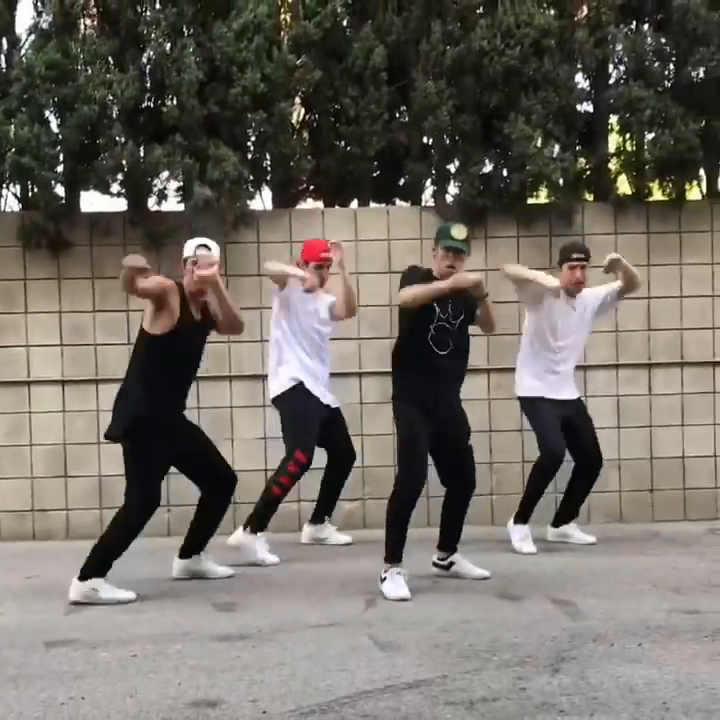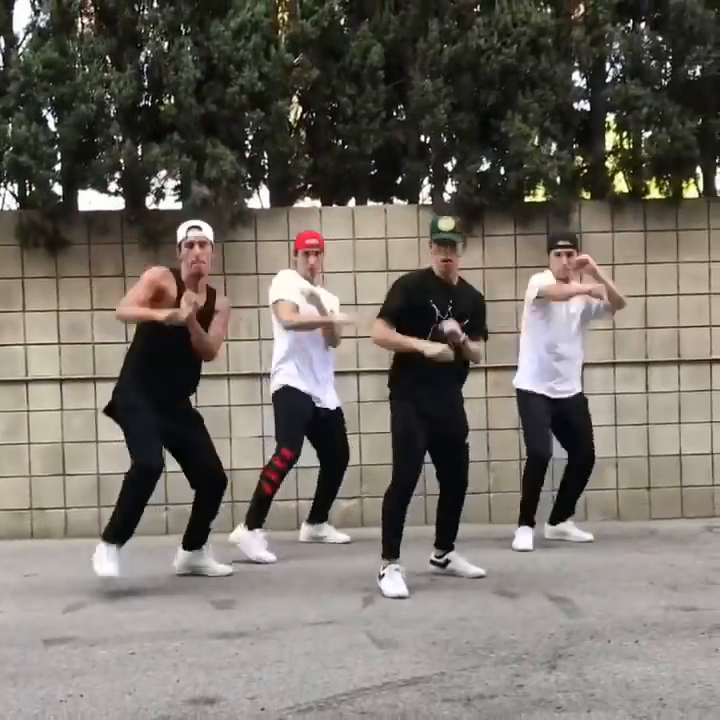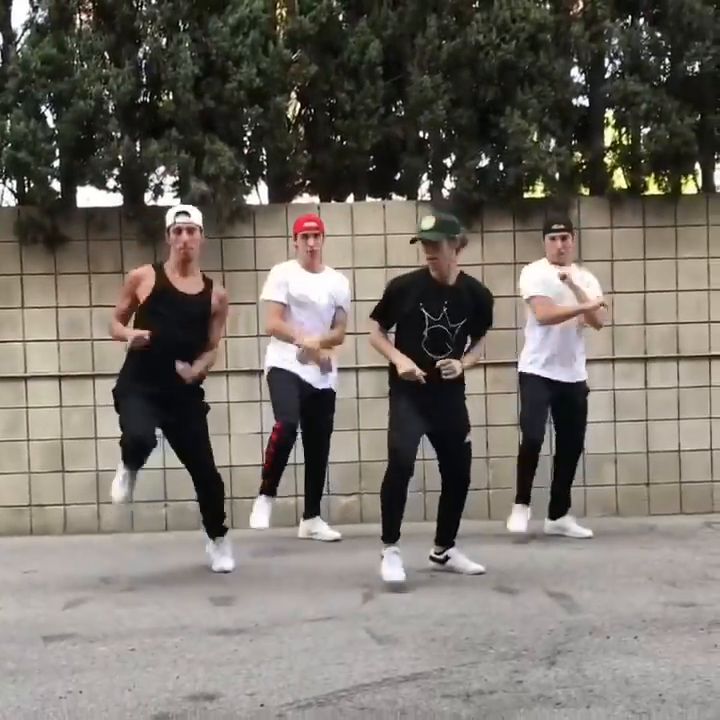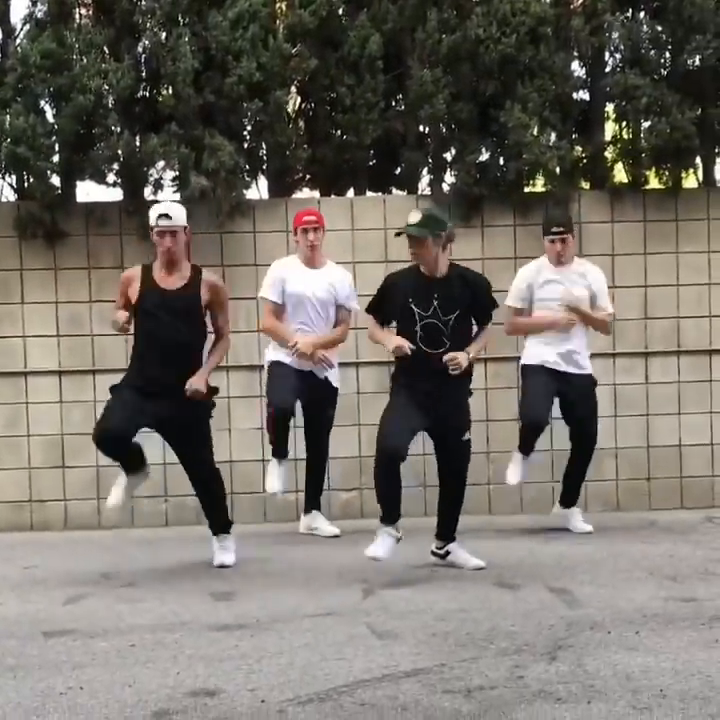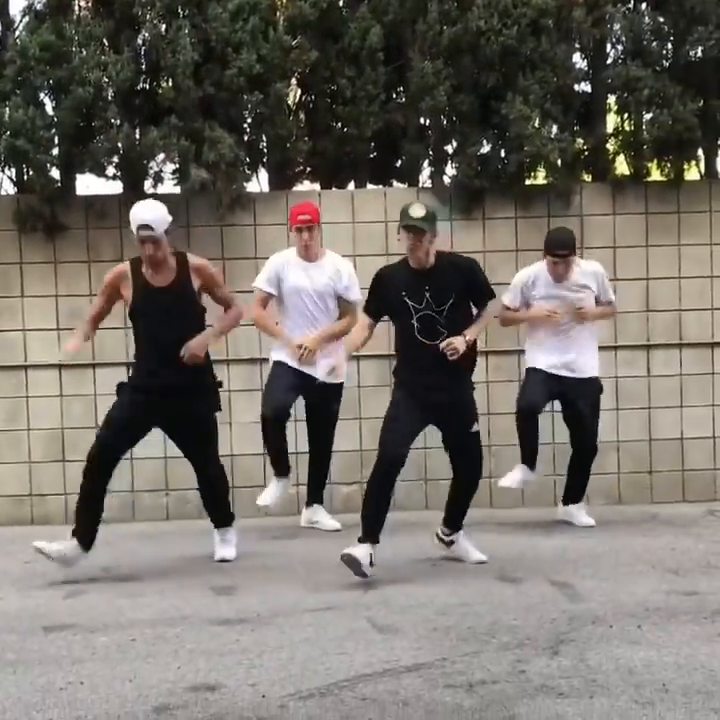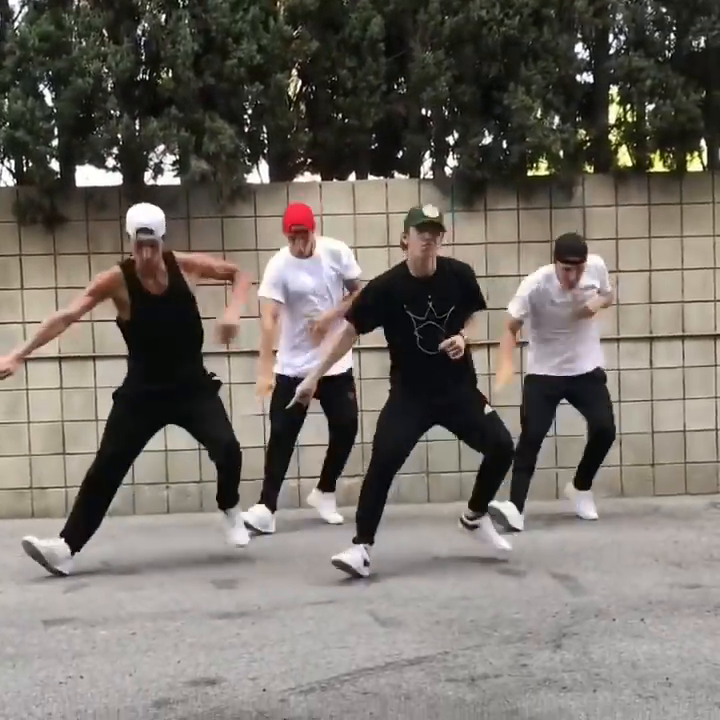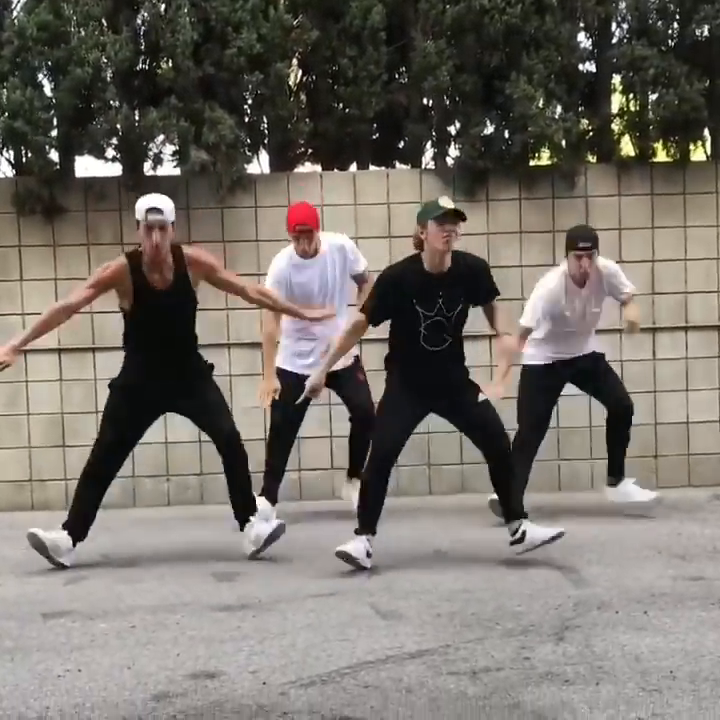
dt=0.1s
person 1, frame 1
left shoulder: (463, 296)
right shoulder: (417, 277)
left elbow: (488, 325)
right elbow: (404, 299)
left wrist: (480, 294)
right wrist: (451, 283)
left hip: (448, 401)
right hip: (412, 400)
left knee: (463, 481)
right knee: (411, 479)
left ankle: (446, 556)
right ankle: (391, 568)
person 1, frame 2
left shoulder: (471, 298)
right shoulder: (411, 284)
left elbow: (476, 353)
right elbow: (379, 332)
left wrist: (462, 340)
right wrist: (425, 346)
left hip: (449, 402)
right hip: (410, 399)
left knee: (456, 479)
right knee: (406, 477)
left ankle: (443, 553)
right ankle: (389, 566)
person 1, frame 3
left shoulder: (477, 294)
right shoulder: (405, 286)
left elbow: (478, 347)
right elbow: (375, 333)
left wrist: (462, 363)
right wrist: (399, 359)
left hip: (450, 400)
right hip: (409, 396)
left knee: (458, 477)
right knee: (401, 461)
left ankle: (443, 550)
right ankle: (390, 549)
person 1, frame 4
left shoulder: (471, 282)
right shoulder: (397, 283)
left elbow: (489, 326)
right elbow: (374, 324)
left wrist: (469, 353)
right wrist: (388, 338)
left hip: (453, 393)
right hip: (409, 391)
left knee: (454, 475)
right knee: (389, 450)
left ankle: (444, 545)
right ankle: (388, 527)
person 1, frame 5
left shoulder: (463, 269)
right shoulder: (388, 278)
left elbow: (487, 309)
right elbow: (366, 321)
left wrist: (467, 337)
right wrist: (346, 352)
left hip: (455, 386)
right hip: (410, 389)
left knee: (469, 466)
right knee: (389, 459)
left ankle: (451, 533)
right ankle: (366, 546)
person 1, frame 6
left shoulder: (459, 274)
right shoulder: (385, 286)
right elbow: (350, 330)
left wrist: (463, 337)
right wrist: (315, 375)
left hip: (454, 385)
right hip: (408, 391)
left knee: (501, 448)
right knee: (383, 465)
left ankle: (476, 516)
right ankle: (361, 548)
person 1, frame 7
left shoulder: (473, 268)
right shoulder: (397, 276)
left elbow: (488, 302)
right elbow: (360, 323)
left wrist: (502, 334)
right wrist: (323, 368)
left hip: (454, 379)
right hip: (407, 383)
left knee: (497, 443)
right knee: (382, 454)
left ankle: (518, 528)
right ankle: (363, 539)
person 2, frame 1
left shoulder: (210, 308)
right shoulder: (165, 291)
left elbow: (236, 326)
right elbow: (131, 284)
left wrist: (217, 283)
right wrist: (133, 273)
left hip: (168, 414)
right hip: (139, 414)
left knee: (222, 479)
right knee: (143, 499)
left ankle: (190, 558)
right ankle: (89, 580)
person 2, frame 2
left shoulder: (217, 303)
right shoulder: (158, 278)
left elbow: (209, 351)
right elbow: (126, 312)
left wrist: (190, 320)
right wrist: (165, 315)
left hip: (177, 403)
right hip: (137, 396)
left knee: (213, 479)
right knee: (149, 465)
left ankle: (192, 551)
right ankle: (109, 546)
person 2, frame 3
left shoulder: (215, 294)
right shoulder: (142, 276)
left elbow: (212, 348)
right elbow: (116, 321)
left wrist: (197, 369)
right wrist: (128, 334)
left hip: (183, 395)
right hip: (139, 386)
left knee: (206, 474)
right knee: (139, 439)
left ankle: (218, 539)
right ankle: (129, 467)
person 2, frame 4
left shoulder: (208, 283)
right shoulder: (133, 278)
left elbow: (224, 335)
right elbow: (121, 316)
left wrist: (204, 373)
right wrist: (120, 320)
left hip: (187, 390)
right hip: (141, 385)
left knee: (202, 472)
right knee: (107, 433)
left ankle: (222, 535)
right ankle: (133, 467)
person 2, frame 5
left shoulder: (197, 269)
right shoulder: (121, 276)
left elbow: (234, 310)
right elbow: (94, 317)
left wrist: (208, 337)
right wrist: (80, 337)
left hip: (191, 387)
right hip: (143, 386)
left knee: (206, 464)
right knee: (101, 456)
left ankle: (224, 530)
right ankle: (80, 541)
person 2, frame 6
left shoulder: (185, 265)
right shoulder: (114, 277)
left elbow: (237, 274)
right elbow: (66, 315)
left wrist: (234, 309)
left hip: (192, 385)
right hip: (142, 389)
left knee: (227, 450)
right knee: (106, 468)
left ankle: (230, 513)
right ankle: (66, 547)
person 2, frame 7
left shoulder: (192, 260)
right shoulder: (120, 270)
left elbow: (245, 290)
right elbow: (66, 307)
left wrist: (299, 313)
left hip: (189, 373)
right hip: (138, 382)
left knee: (230, 443)
right knee: (104, 458)
left ankle: (250, 526)
right ankle: (69, 537)
person 3, frame 1
left shoulder: (327, 299)
right shoulder: (289, 283)
left elbow: (348, 311)
right elbow: (271, 268)
left wrist: (343, 269)
right wrist: (299, 274)
left hip: (319, 390)
right hip: (293, 385)
left knee: (344, 456)
right knee: (300, 456)
left ankle: (318, 524)
right ankle: (252, 532)
person 3, frame 2
left shoulder: (326, 296)
right shoulder: (285, 281)
left elbow: (334, 339)
right elbow: (288, 320)
left wrist: (321, 304)
right wrist: (329, 319)
left hip: (323, 390)
right hip: (293, 385)
left knee: (338, 457)
right knee: (288, 452)
left ankle: (316, 523)
right ankle: (250, 529)
person 3, frame 3
left shoulder: (338, 281)
right shoulder: (282, 274)
left elbow: (339, 333)
right elbow: (273, 325)
left wrist: (318, 343)
right wrist: (307, 344)
left hip: (322, 375)
right hip: (286, 367)
left knee: (317, 448)
right knee: (287, 424)
left ankle: (311, 519)
right ankle: (266, 497)
person 3, frame 4
left shoulder: (340, 276)
right shoulder: (281, 270)
left elbow: (344, 328)
right elbow: (267, 321)
left wrist: (314, 344)
right wrist: (297, 345)
left hip: (323, 369)
right hip: (286, 360)
left knee: (318, 443)
right knee: (279, 407)
left ankle: (312, 513)
right ankle: (279, 459)
person 3, frame 5
left shoulder: (341, 267)
right shoulder: (279, 263)
left elbow: (349, 319)
right elbow: (258, 312)
left wrist: (317, 340)
right wrist: (289, 341)
left hip: (327, 366)
right hip: (288, 359)
left knee: (322, 439)
right knee: (273, 412)
left ankle: (313, 507)
right ankle: (280, 475)
person 3, frame 6
left shoulder: (337, 252)
right shoulder: (278, 266)
left elbow: (356, 291)
right elbow: (268, 322)
left wrist: (332, 317)
right wrist: (267, 370)
left hip: (336, 360)
right hip: (292, 364)
left knee: (346, 426)
right knee: (281, 436)
left ankle: (323, 492)
right ankle: (265, 508)
person 3, frame 7
left shoulder: (342, 246)
right shoulder: (282, 265)
left elbow: (366, 284)
right elbow: (271, 322)
right wrist: (268, 374)
left hip: (342, 353)
right hip: (295, 359)
left knee: (365, 412)
right knee: (282, 428)
left ankle: (354, 480)
right ankle: (267, 499)
person 4, frame 1
left shoulder: (594, 297)
right shoulder: (541, 286)
left elbow: (632, 286)
right elbow: (509, 270)
left wrist: (621, 265)
right wrist: (544, 282)
left hip: (568, 393)
right hip: (536, 392)
left knee: (592, 459)
right knee: (553, 453)
left ankle: (562, 524)
right ankle: (520, 523)
person 4, frame 2
left shoulder: (590, 289)
right shoulder: (540, 282)
left elbow: (618, 304)
right elbow: (555, 293)
left wrist: (595, 273)
left hip: (570, 390)
right hip: (534, 387)
left knee: (584, 456)
right knee: (539, 454)
left ankle: (558, 521)
right ankle: (525, 527)
person 4, frame 3
left shoulder: (586, 279)
right shoulder: (534, 273)
left elbow: (598, 321)
right elbow: (543, 316)
left wrist: (573, 286)
right wrist: (585, 306)
left hip: (572, 377)
right hip: (536, 372)
left knee: (571, 446)
right knee: (533, 437)
left ankle: (558, 516)
right ankle: (521, 505)
person 4, frame 4
left shoulder: (591, 274)
right shoulder: (530, 275)
left elbow: (607, 326)
right elbow: (511, 325)
left wrist: (583, 312)
right wrist: (547, 320)
left hip: (578, 368)
right hip: (538, 363)
left knee: (586, 441)
right knee: (534, 418)
left ankle: (568, 506)
right ankle: (523, 454)
person 4, frame 5
left shoulder: (594, 271)
right shoulder: (528, 277)
left elbow: (610, 307)
right elbow: (504, 316)
left wrist: (591, 314)
right wrist: (532, 314)
left hip: (582, 373)
right hip: (542, 368)
left knee: (586, 443)
right knee: (526, 407)
left ankle: (572, 503)
right ankle: (527, 465)
person 4, frame 6
left shoulder: (597, 266)
right shoulder: (536, 283)
left elbow: (608, 293)
right elbow: (511, 324)
left wrist: (598, 304)
right wrist: (505, 365)
left hip: (586, 368)
right hip: (543, 372)
left knee: (604, 428)
right knee: (531, 436)
left ankle: (580, 489)
right ankle: (513, 506)
person 4, frame 7
left shoulder: (607, 270)
right shoulder: (550, 287)
left elbow: (629, 296)
right elbow: (520, 334)
left wrist: (631, 311)
right wrist: (500, 378)
left hip: (585, 355)
right hip: (543, 361)
left knee: (622, 406)
right knee: (530, 429)
left ankle: (617, 483)
